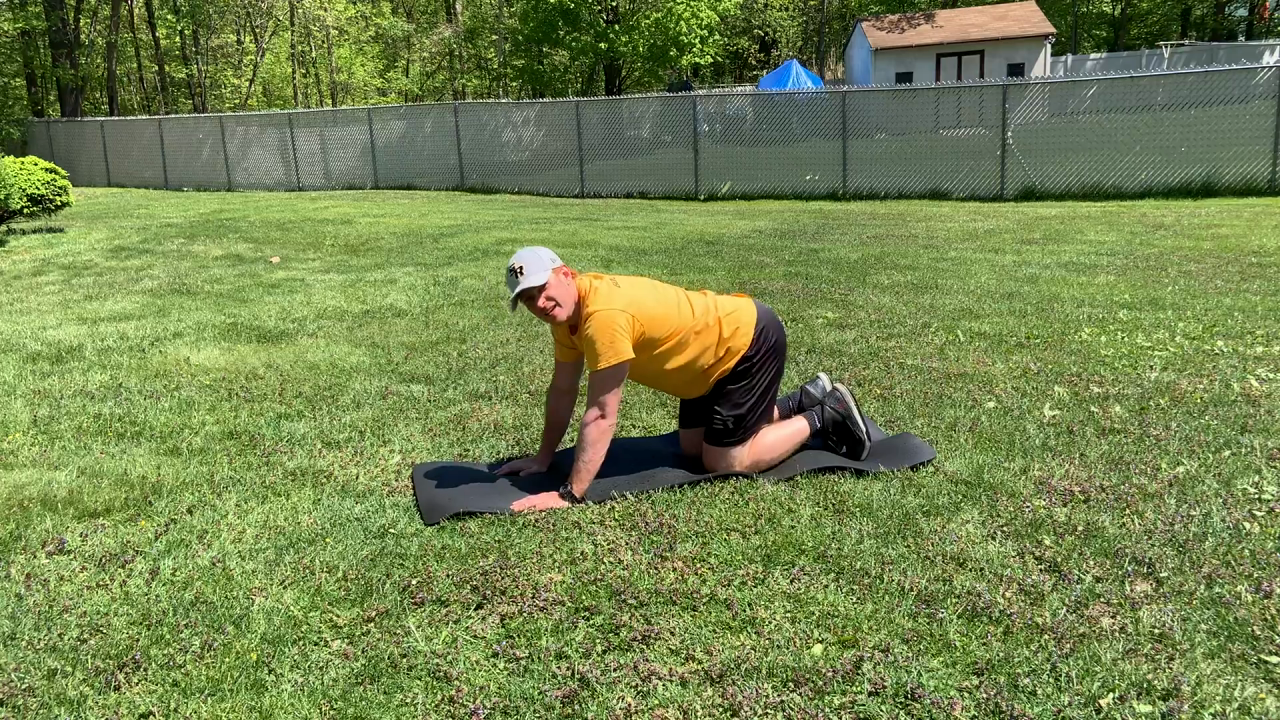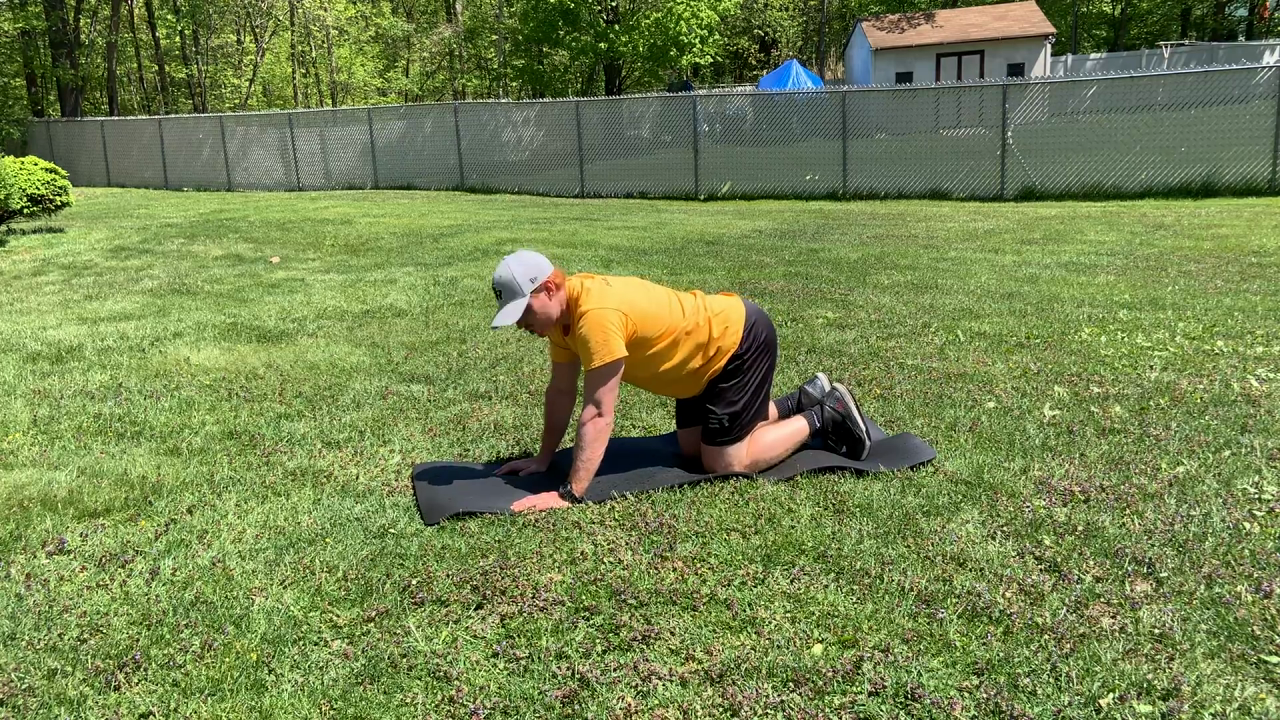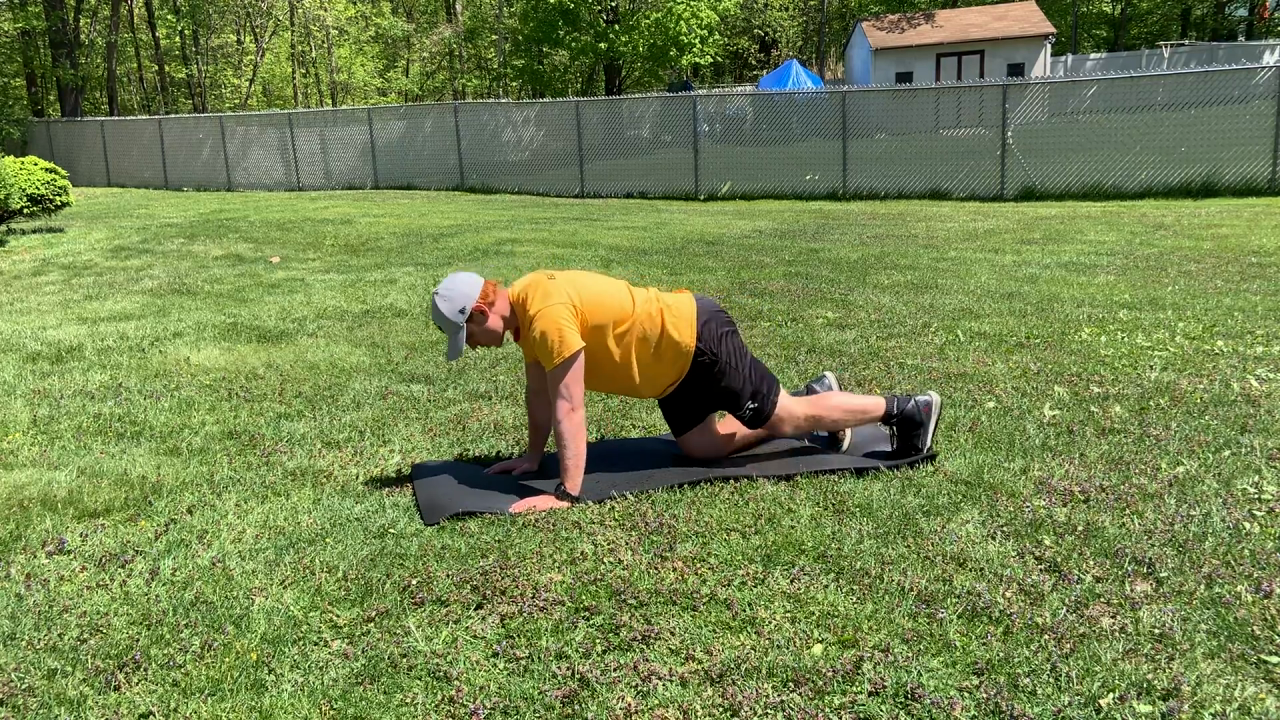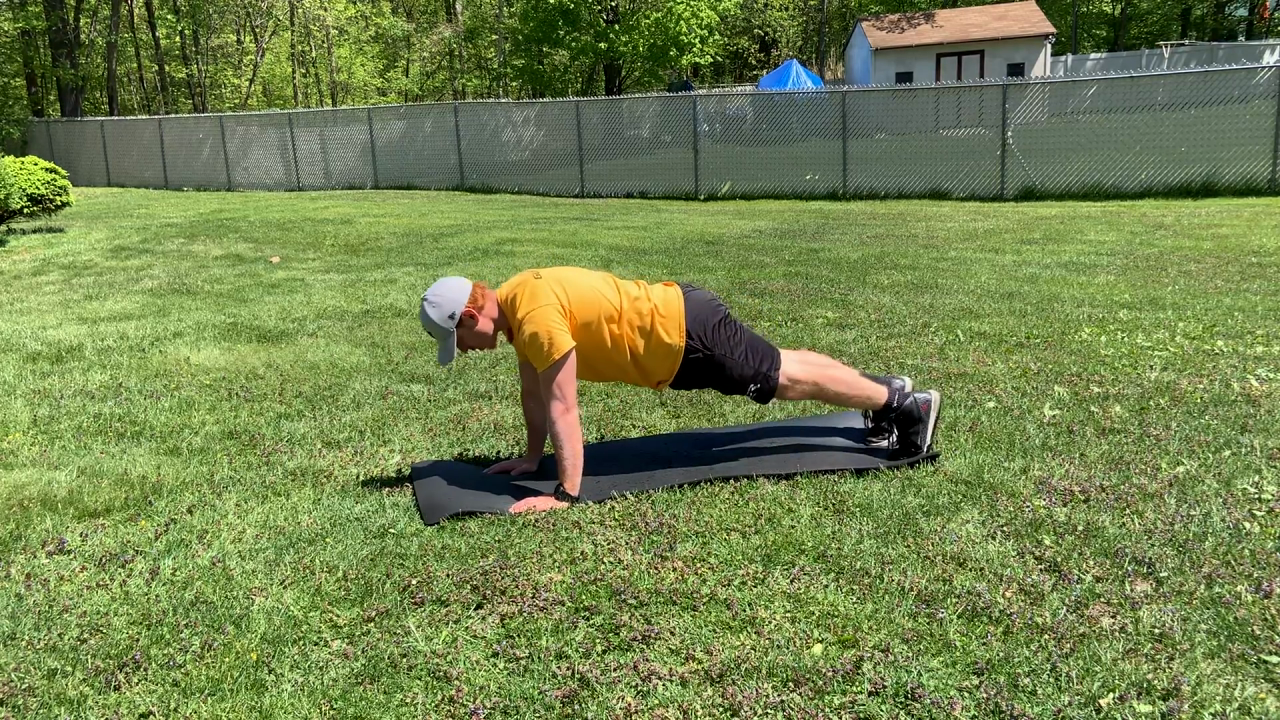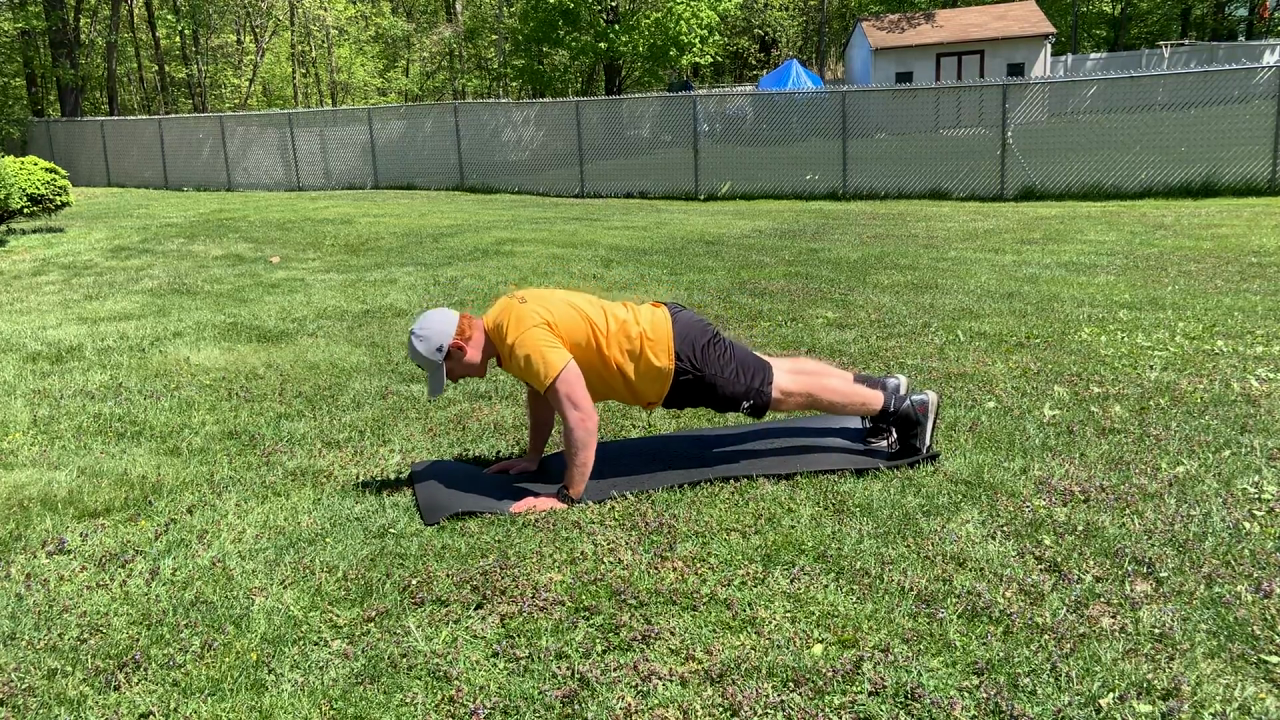
dt=1s
person 1, frame 1
left shoulder: (603, 316)
right shoulder: (566, 310)
left elbow: (601, 416)
right elbow: (562, 391)
left wrist: (569, 495)
right wrist: (542, 458)
left hip: (752, 340)
right hip: (720, 341)
left knee: (725, 462)
right knee: (693, 447)
left ankle: (824, 415)
right ankle: (804, 399)
person 1, frame 2
left shoulder: (596, 316)
right shoulder: (562, 310)
left elbow: (598, 414)
right elbow: (560, 392)
left wrist: (569, 494)
right wrist: (543, 459)
left hip: (742, 340)
right hip: (712, 340)
left knee: (724, 461)
right knee: (693, 446)
left ankle: (824, 415)
right ankle: (804, 399)
person 1, frame 3
left shoulder: (545, 315)
right shoulder: (523, 304)
left elbow: (569, 409)
right elbow: (538, 392)
left wrist: (566, 493)
right wrist: (532, 457)
left hip: (698, 339)
right hip: (675, 354)
left knee: (786, 418)
right knee: (702, 446)
left ankle: (909, 410)
right ankle: (812, 395)
person 1, frame 4
left shoulder: (535, 316)
right shoulder: (515, 298)
left elbow: (561, 407)
right elbow: (533, 388)
left wrist: (566, 492)
right wrist: (531, 456)
left hip: (688, 334)
right hip: (675, 315)
left knee: (789, 380)
right knee: (781, 365)
left ankle: (908, 404)
right ankle: (887, 388)
person 1, frame 5
left shoulder: (521, 340)
right shoulder: (503, 318)
left elbow: (582, 417)
right elbow: (542, 388)
left wrist: (567, 496)
right wrist: (532, 456)
left hip: (673, 356)
right hip: (661, 333)
left knee: (781, 392)
right knee: (771, 372)
left ankle: (905, 408)
right ankle: (880, 387)
